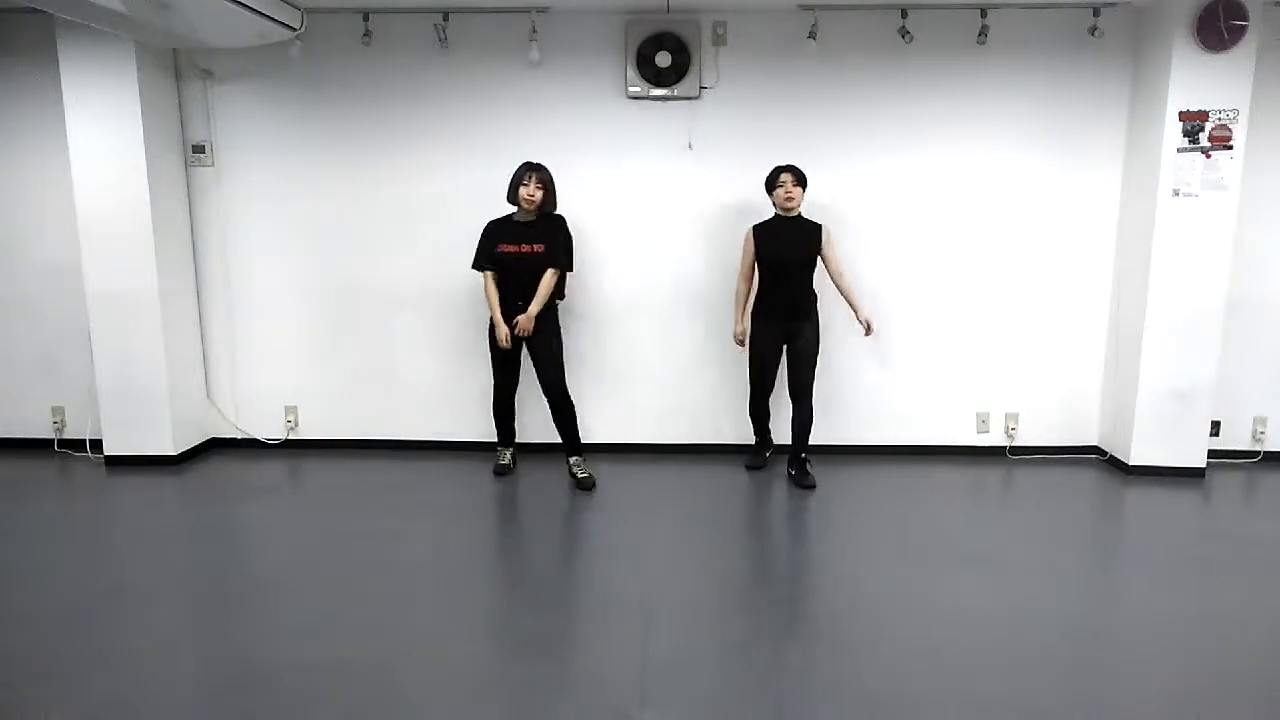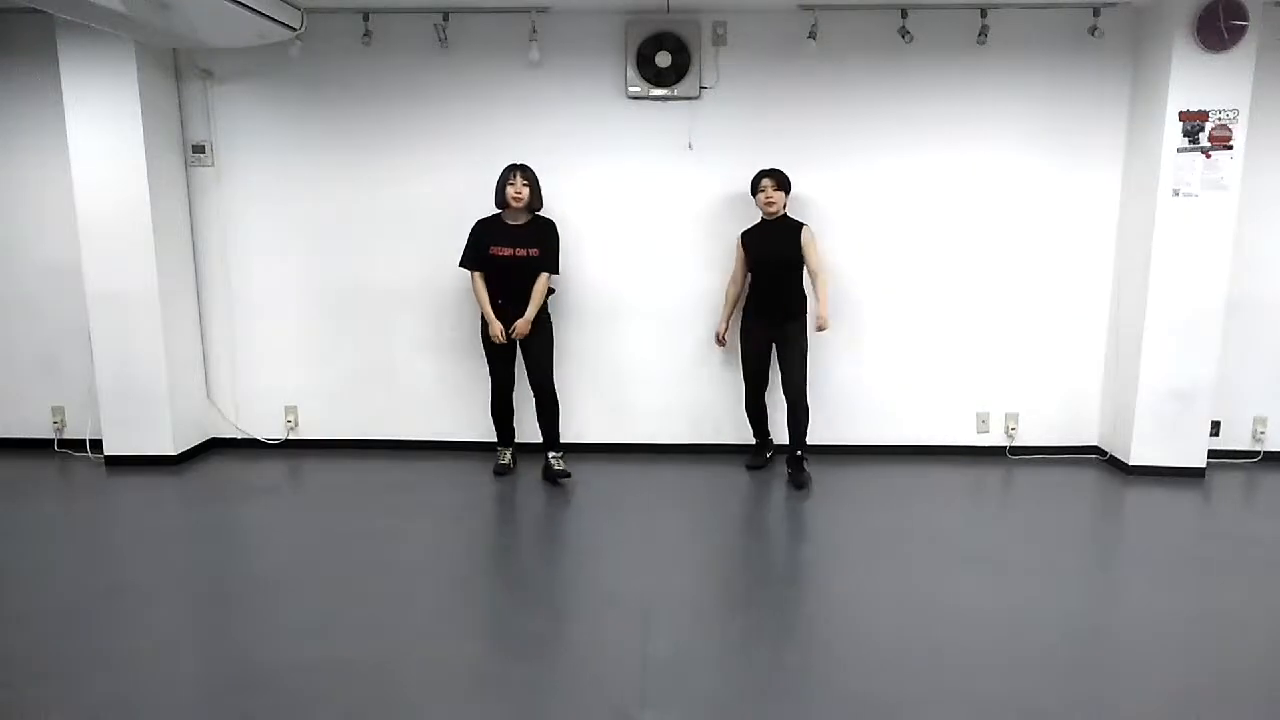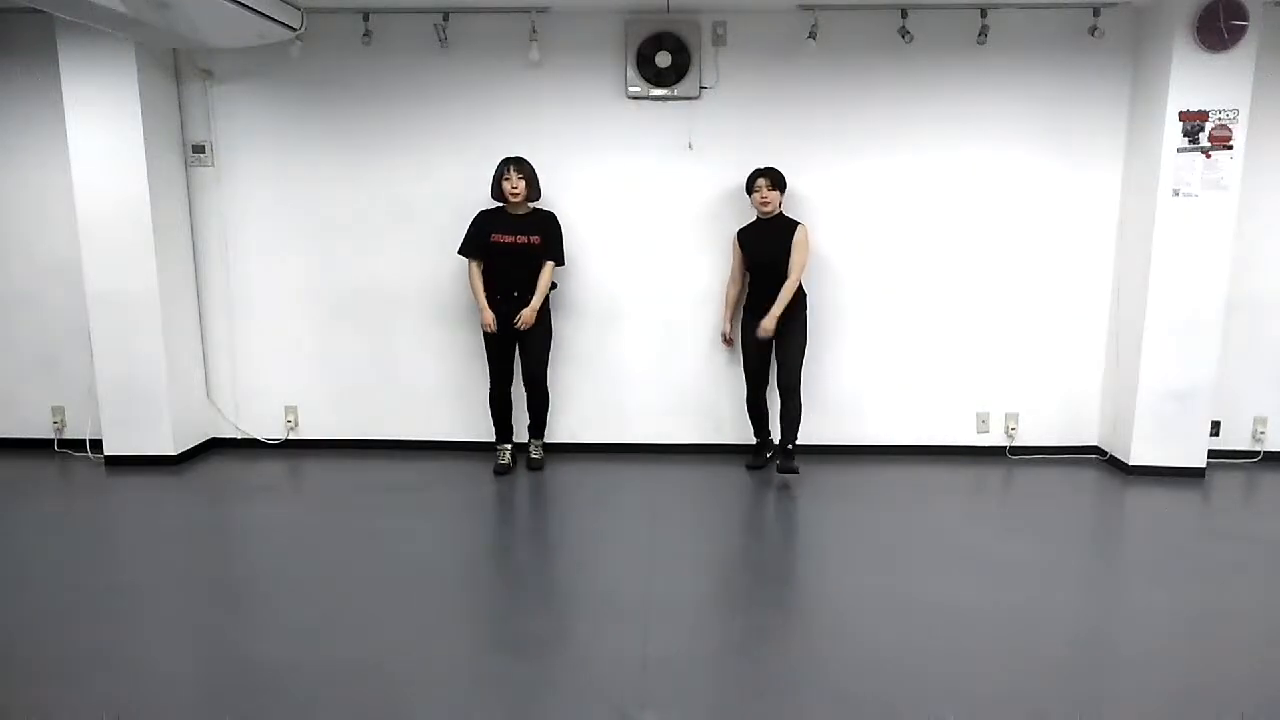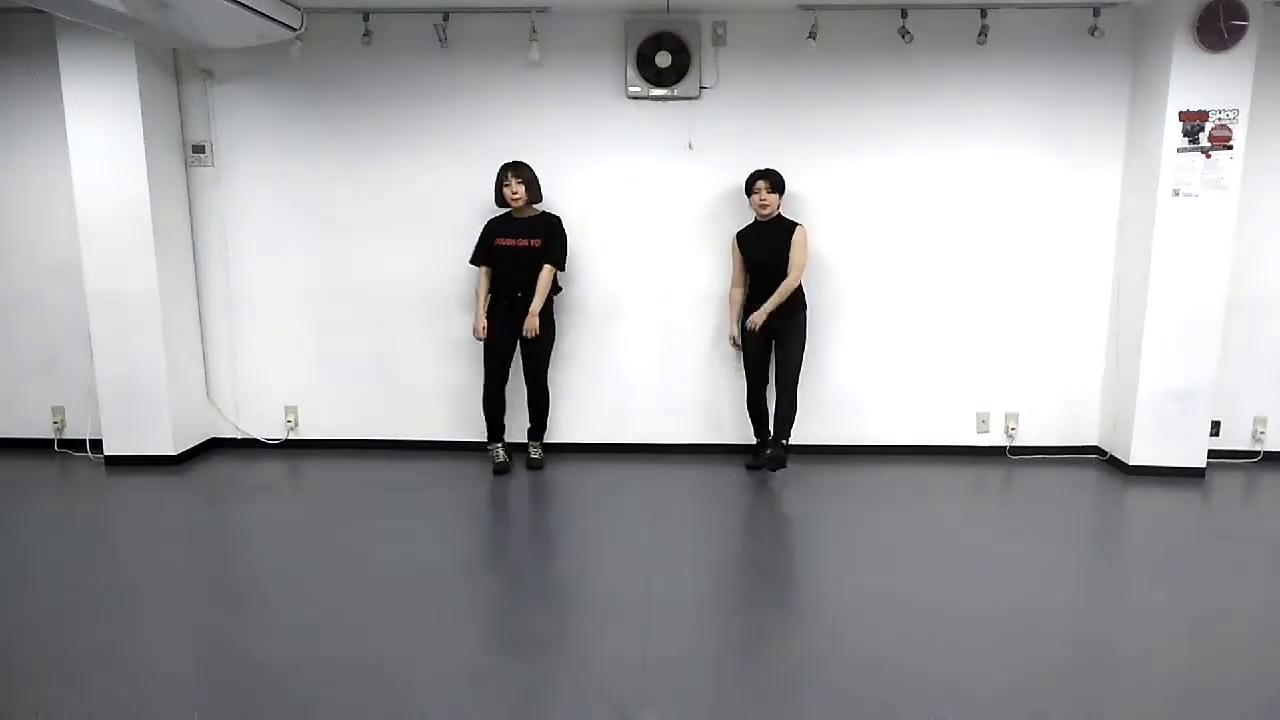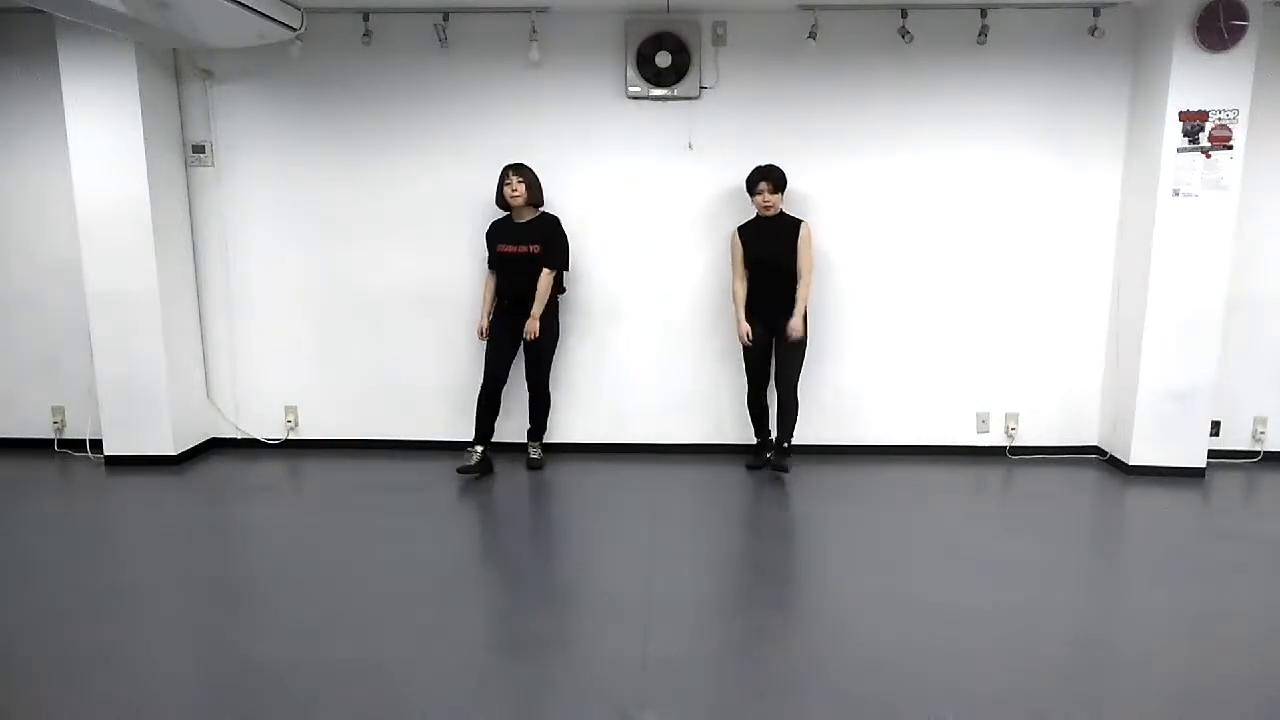
dt=0.2s
person 1, frame 1
left shoulder: (555, 226)
right shoulder: (495, 229)
left elbow: (553, 273)
right elbow: (489, 277)
left wrist: (531, 314)
right wrist: (498, 321)
left hip: (542, 317)
right hip: (505, 320)
left knee: (555, 387)
right knee: (504, 389)
left ankle: (575, 459)
right ankle: (506, 449)
person 1, frame 2
left shoulder: (544, 229)
right shoulder: (484, 229)
left elbow: (544, 277)
right elbow: (477, 277)
left wrist: (528, 319)
right wrist: (491, 320)
left hip: (535, 317)
right hip: (496, 317)
left knee: (544, 384)
right knee: (501, 387)
left ankle: (553, 456)
right ankle: (505, 449)
person 1, frame 3
left shoulder: (546, 221)
right shoulder: (486, 220)
left elbow: (549, 266)
right elbow: (474, 266)
left wrist: (533, 307)
right wrist: (483, 308)
left hip: (533, 310)
right hip: (497, 310)
left knee: (536, 379)
right knee: (500, 381)
left ankle: (536, 442)
right ankle: (504, 446)
person 1, frame 4
left shoulder: (550, 224)
right shoulder: (494, 227)
left elbow: (549, 270)
right elbow: (484, 272)
left wrist: (534, 313)
right wrist: (480, 314)
left hip: (537, 312)
right hip: (501, 312)
left knee: (536, 380)
right knee: (494, 380)
left ankle: (535, 443)
right ankle: (496, 445)
person 1, frame 5
left shoulder: (549, 225)
right shoulder: (497, 229)
left elbow: (549, 274)
right elbow: (493, 275)
left wrist: (535, 317)
right wrist: (485, 315)
left hip: (541, 315)
right hip: (505, 313)
left knee: (537, 382)
right knee: (492, 380)
left ankle: (535, 444)
right ankle: (479, 450)
person 2, frame 1
left shoulder: (817, 232)
right shoulder: (758, 233)
left elbow: (837, 274)
right elbow: (745, 279)
left wrist: (858, 310)
right wrist: (739, 320)
left hip: (804, 322)
right hip: (765, 321)
left knee: (802, 393)
right knee: (760, 389)
left ankle: (798, 461)
right ankle: (762, 443)
person 2, frame 2
left shoulder: (800, 231)
right shoulder: (747, 237)
left elbow: (816, 272)
right elbow: (737, 282)
left wrist: (822, 306)
right wrist: (724, 320)
left hip: (791, 320)
right hip: (755, 321)
left knee: (795, 391)
right knee: (754, 389)
left ankle: (797, 460)
right ankle: (763, 444)
person 2, frame 3
left shoulder: (796, 230)
right shoulder: (743, 235)
left elbow: (794, 278)
right elbow: (736, 281)
left wrist: (773, 317)
right wrist: (727, 321)
left hip: (789, 318)
right hip: (753, 318)
left knee: (789, 384)
right knee: (755, 386)
left ankle: (787, 451)
right ankle: (763, 443)
person 2, frame 4
left shoulder: (795, 231)
right shoulder: (742, 237)
left elbow: (793, 279)
right elbow: (738, 284)
left wrist: (764, 312)
right wrist: (734, 324)
left hip: (790, 318)
right hip: (754, 317)
left knee: (786, 383)
right knee: (755, 385)
left ankle: (780, 444)
right ankle: (762, 443)
person 2, frame 5
left shoulder: (798, 228)
right shoulder: (742, 233)
left elbow: (804, 276)
right elbow: (739, 280)
left wrist: (798, 315)
right wrist: (741, 319)
left hip: (789, 317)
right hip: (756, 319)
left knee: (786, 383)
right knee: (756, 384)
left ankle: (783, 447)
right ankle: (763, 444)
